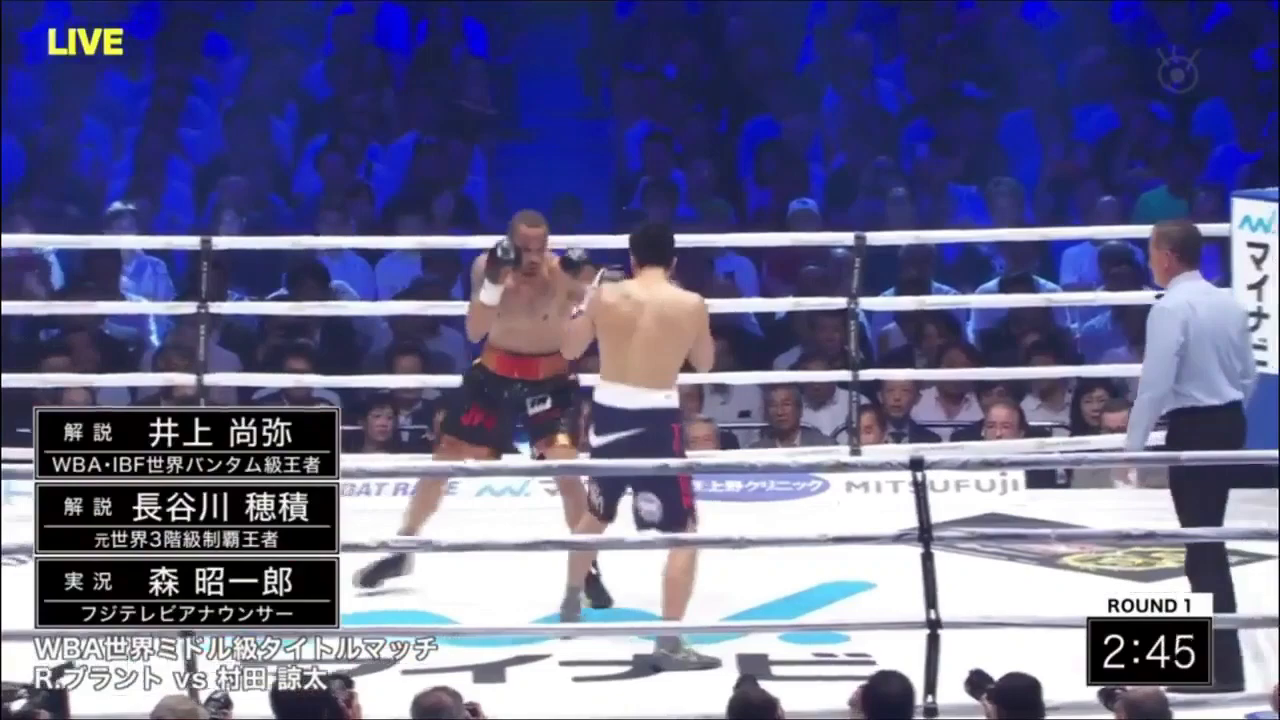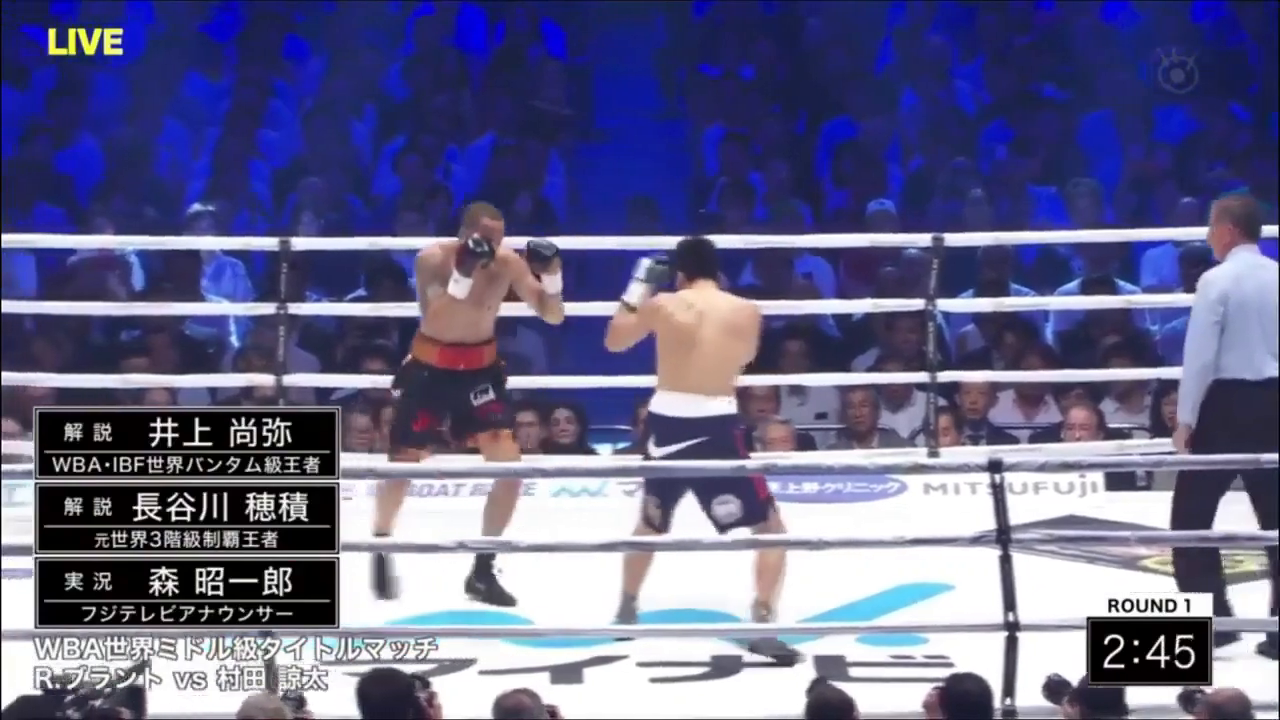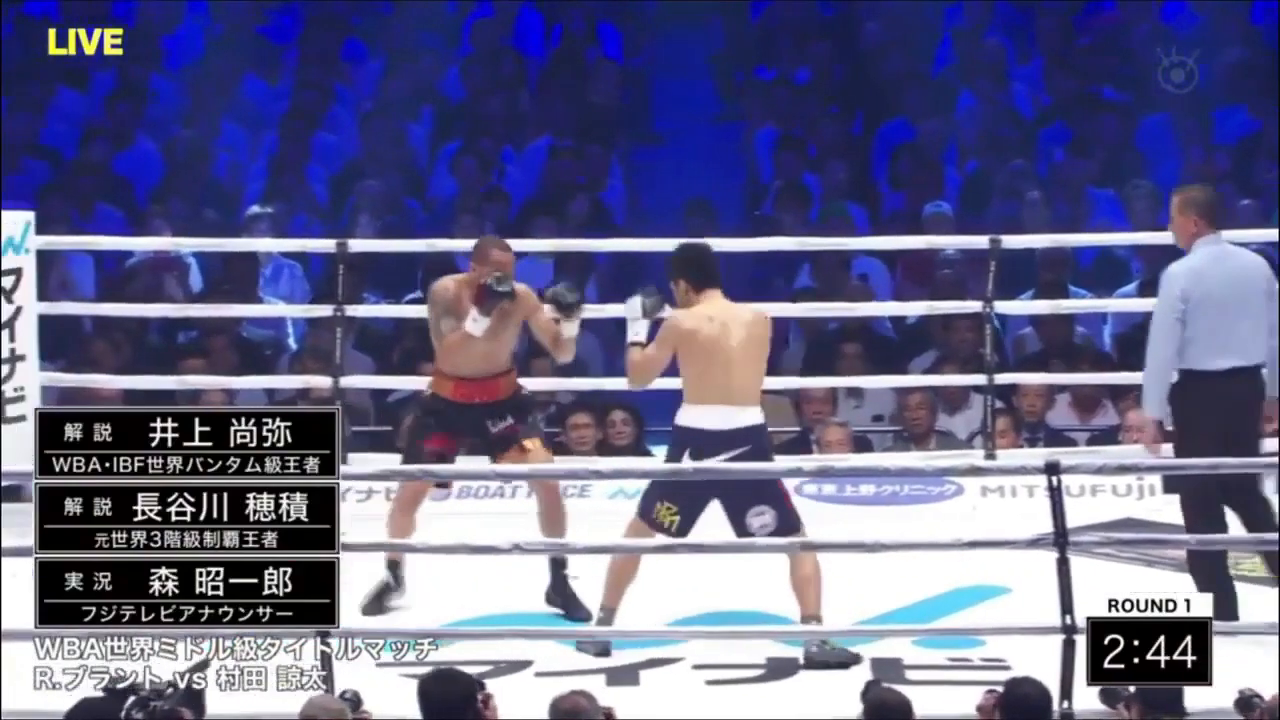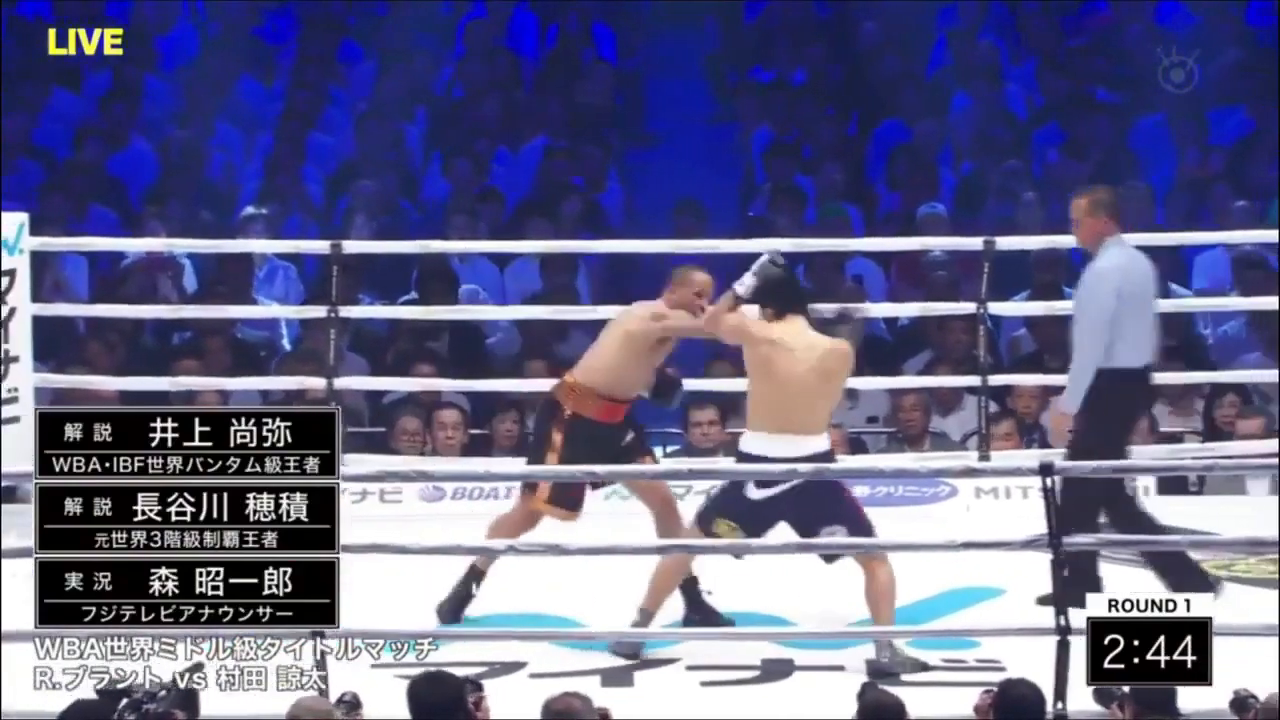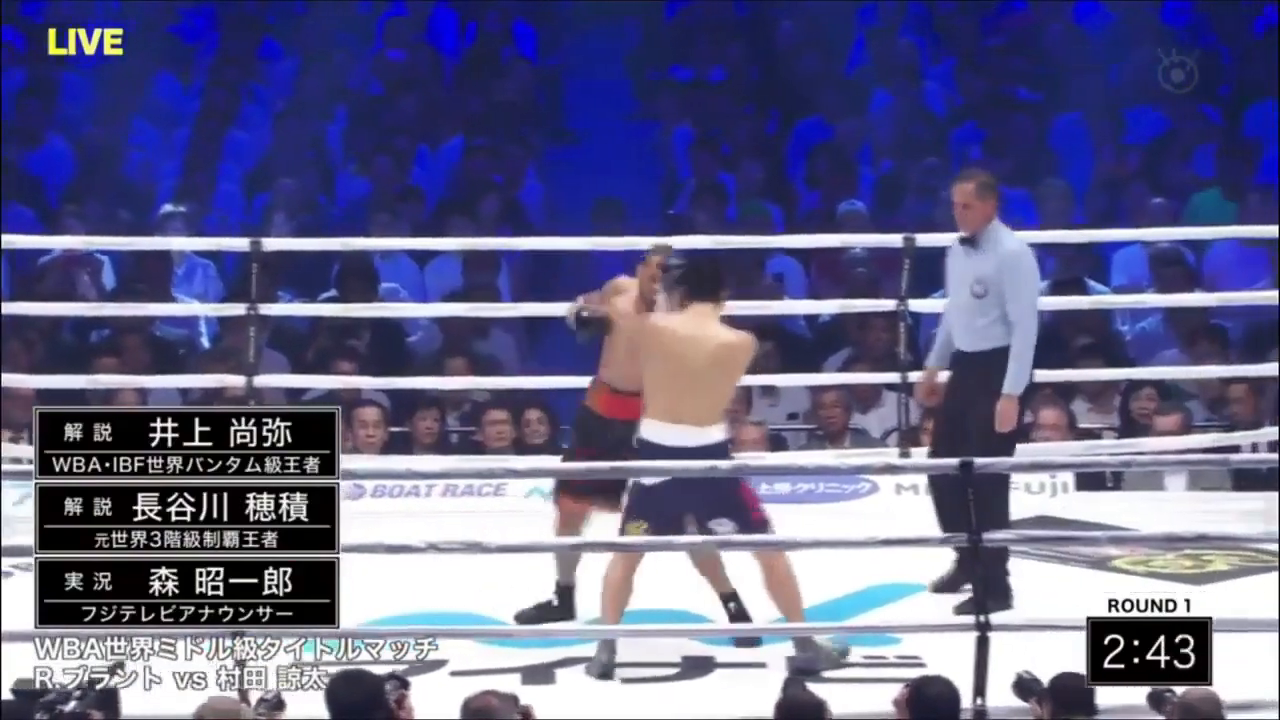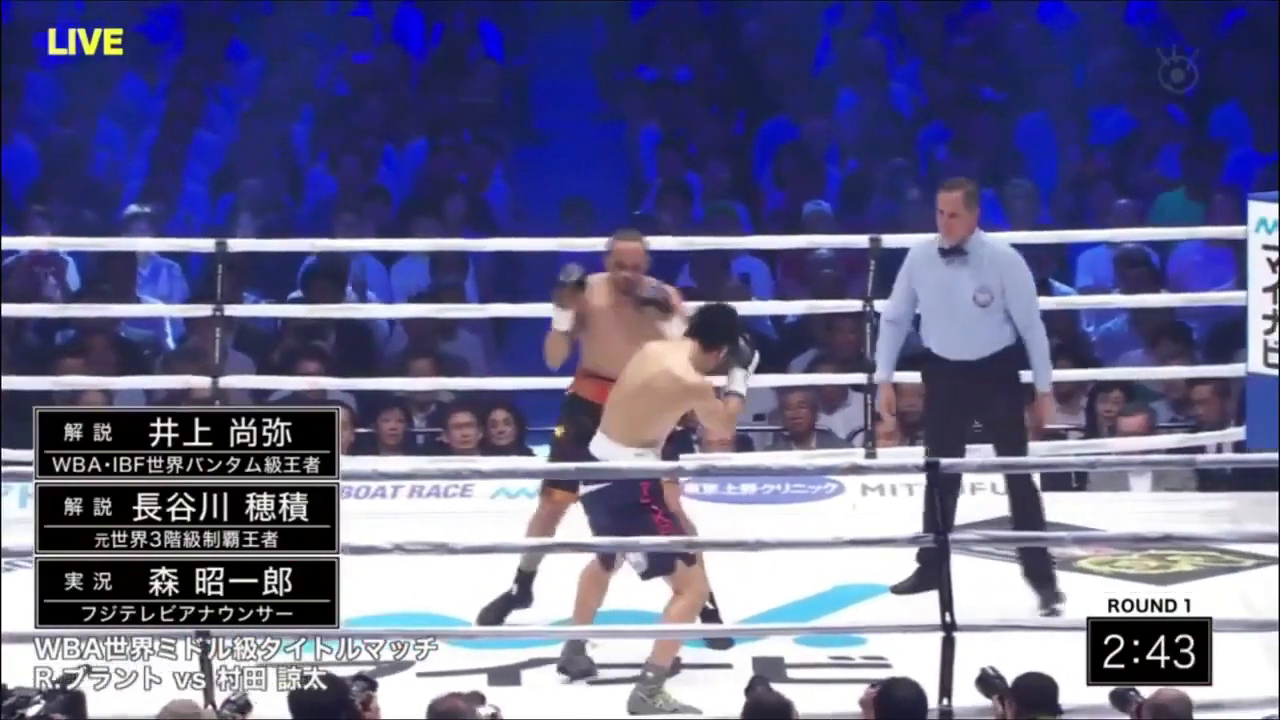
dt=0.5s
person 1, frame 1
left shoulder: (1170, 308)
right shoulder: (1229, 303)
left elbow: (1155, 384)
right elbow: (1247, 376)
left wrist: (1132, 445)
left hip: (1193, 430)
right hip: (1230, 423)
left knee: (1203, 543)
right knee: (1203, 537)
left ankle: (1223, 665)
right ankle: (1207, 640)
person 1, frame 2
left shoulder: (1218, 280)
left elbow: (1200, 357)
left wrist: (1185, 418)
left hip: (1231, 404)
left knee: (1191, 512)
left ankle: (1210, 617)
person 1, frame 3
left shoulder: (1181, 273)
left elbow: (1164, 347)
left wrist: (1151, 411)
left hip: (1200, 391)
left knee: (1200, 497)
right knee: (1244, 492)
left ankle: (1221, 604)
person 1, frame 4
left shoulder: (1102, 271)
right shoulder: (1139, 263)
left elbow: (1091, 345)
left wrist: (1066, 407)
left hip: (1109, 386)
right hip: (1132, 380)
left knee: (1103, 493)
right knee: (1084, 484)
left ankle: (1187, 578)
right ankle: (1079, 580)
person 1, frame 5
left shoulder: (1012, 255)
right shoulder: (958, 251)
left elbow: (1026, 328)
left wrist: (1011, 395)
right wrist: (933, 366)
left hip: (997, 371)
right hip: (965, 369)
left knee: (988, 479)
right knee: (944, 469)
left ankle: (994, 587)
right ankle: (970, 561)
person 1, frame 6
left shoulder: (1004, 260)
right shoulder: (920, 258)
left elbow: (1030, 326)
right elbow: (895, 319)
left wrist: (1043, 389)
right wrist: (885, 379)
left hip: (995, 373)
right hip: (944, 374)
left knee: (1016, 472)
right knee: (940, 474)
left ankle: (1041, 578)
right ankle: (931, 566)
person 2, frame 1
left shoulder: (606, 295)
right shoulder: (691, 305)
left elbow: (569, 348)
right elbow: (704, 363)
left hip: (607, 419)
right hip: (655, 424)
left knee: (595, 517)
right knee: (682, 534)
left ankle: (570, 606)
right ankle: (669, 642)
person 2, frame 2
left shoulder: (662, 304)
right shoulder: (747, 312)
left elbow: (614, 342)
left wrist: (638, 287)
left hip: (666, 427)
right hip: (716, 431)
left knee: (650, 525)
right knee: (770, 528)
left ankle: (626, 612)
right ankle: (762, 623)
person 2, frame 3
left shoulder: (681, 323)
right shoulder: (758, 321)
left elbow: (638, 377)
left wrist: (637, 324)
left hip: (695, 443)
right hip: (748, 442)
left knee: (637, 534)
right knee: (796, 542)
left ankle: (601, 629)
right ankle: (816, 638)
person 2, frame 4
left shoulder: (757, 334)
right shoulder: (841, 351)
left elbow: (712, 322)
left wrist: (749, 280)
left hip: (757, 468)
left knee: (690, 542)
right knee: (874, 557)
left ankle: (636, 630)
right ankle: (886, 651)
person 2, frame 5
left shoulder: (650, 326)
right shoulder: (738, 342)
left wrist: (674, 286)
left hip: (653, 455)
right hip: (705, 459)
left knee: (627, 552)
right knee: (769, 550)
left ankle: (605, 651)
right ankle: (806, 646)
person 2, frame 6
left shoulder: (651, 349)
right shoulder: (692, 382)
right elbow: (724, 427)
right wrist: (741, 375)
right hip: (628, 484)
left knee: (606, 560)
right knee: (693, 585)
left ankle: (574, 651)
right ankle: (648, 689)
person 3, frame 1
left shoulder: (564, 272)
right shoulder: (487, 264)
right elbow: (474, 331)
left wrist: (587, 282)
right wrist: (493, 280)
left hip: (549, 378)
right hip: (493, 372)
left knee: (566, 475)
right knee: (443, 461)
left ankle: (588, 571)
right ankle: (399, 554)
person 3, frame 2
left shoulder: (509, 262)
right shoulder: (432, 259)
left elbow: (553, 317)
right elbow: (434, 323)
left wrist: (551, 274)
right wrist: (462, 273)
left hip: (481, 367)
right hip: (430, 367)
left knee: (510, 470)
right knee: (402, 466)
left ankle: (483, 570)
right ankle: (382, 552)
person 3, frame 3
left shoulder: (522, 297)
right shoulder: (445, 292)
left elbow: (563, 354)
right elbow: (447, 357)
left wrist: (570, 319)
right wrist: (482, 313)
left hip: (503, 398)
right hip: (451, 400)
left knee: (546, 483)
right knee: (410, 491)
left ankle: (559, 579)
right ankle: (394, 575)
person 3, frame 4
left shoulder: (664, 321)
right shoulder: (659, 315)
left wrist: (660, 378)
left hip: (612, 417)
right hip: (574, 414)
left knee: (663, 499)
right knee: (531, 511)
left ankle: (693, 599)
right ankle: (470, 582)
person 3, frame 5
right shoulder: (620, 289)
right elbow: (585, 307)
right wrist: (582, 314)
right hip: (601, 414)
right knee: (570, 511)
left ankle: (734, 607)
right ankle: (563, 600)
person 3, frame 6
left shoulder: (665, 297)
right shoulder: (587, 291)
right elbow: (553, 362)
left wrist: (667, 319)
right wrist: (563, 309)
right hip: (589, 405)
right knee: (552, 504)
right ankle: (520, 588)
